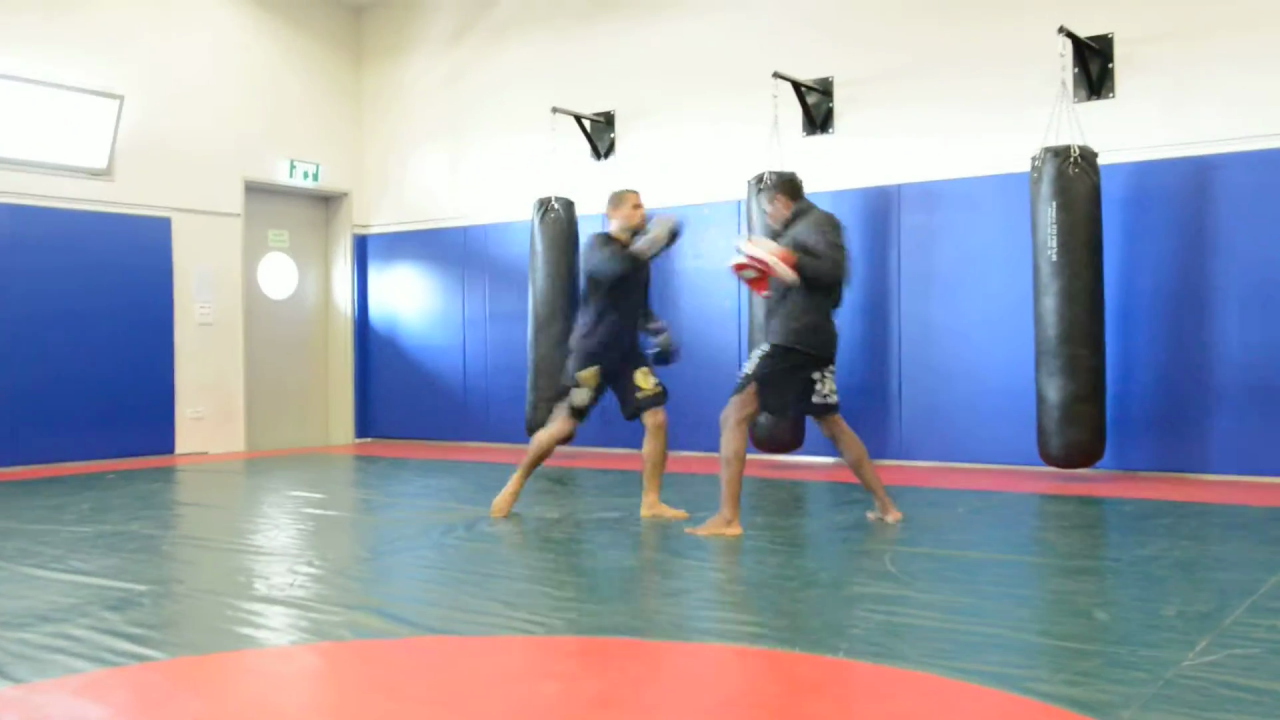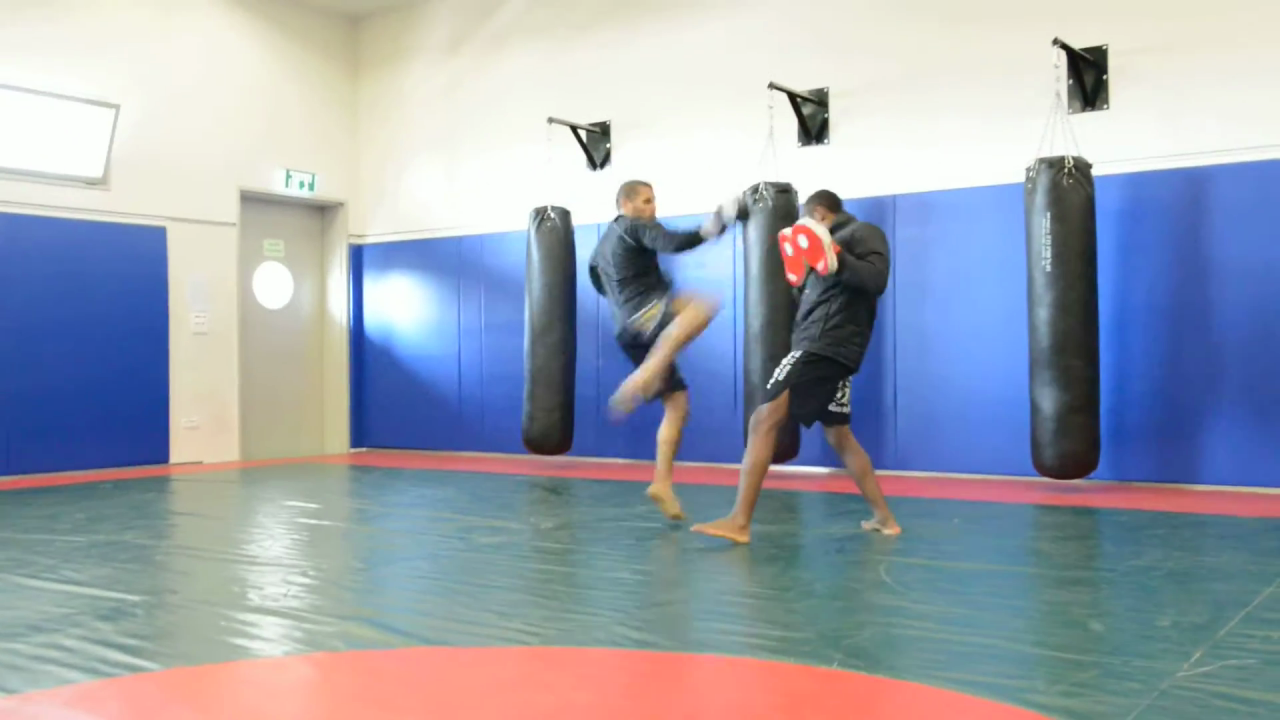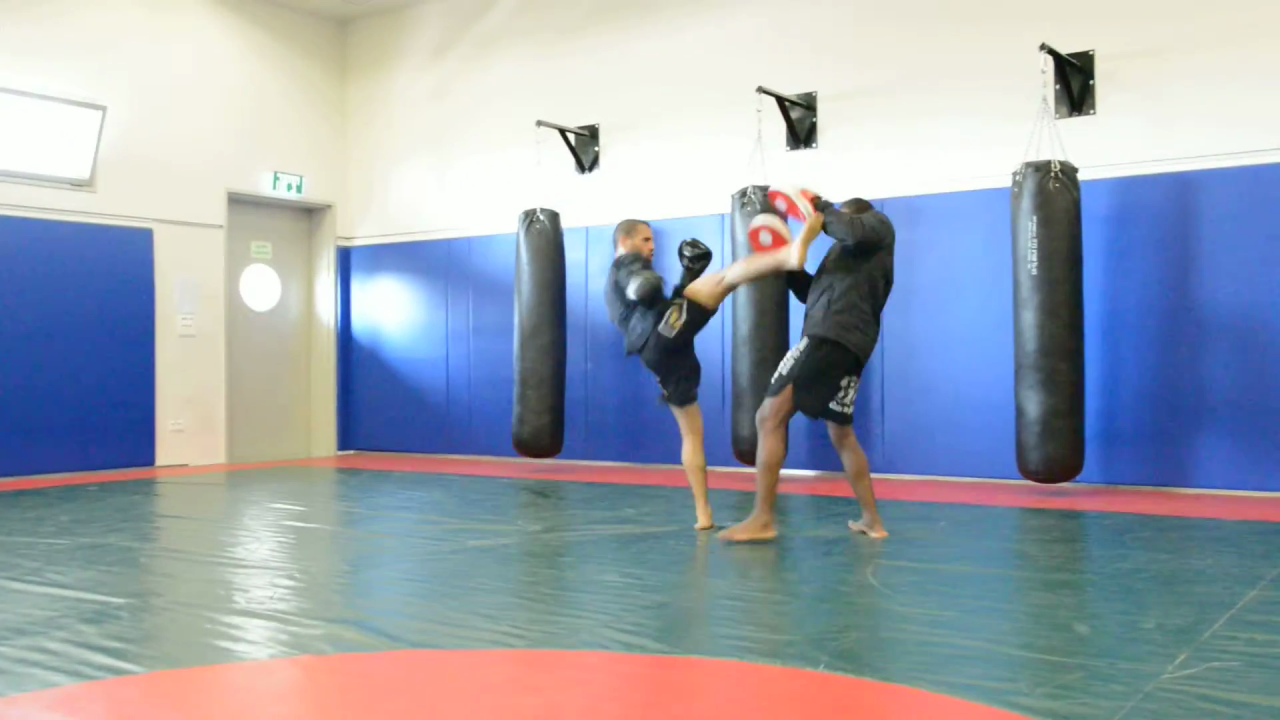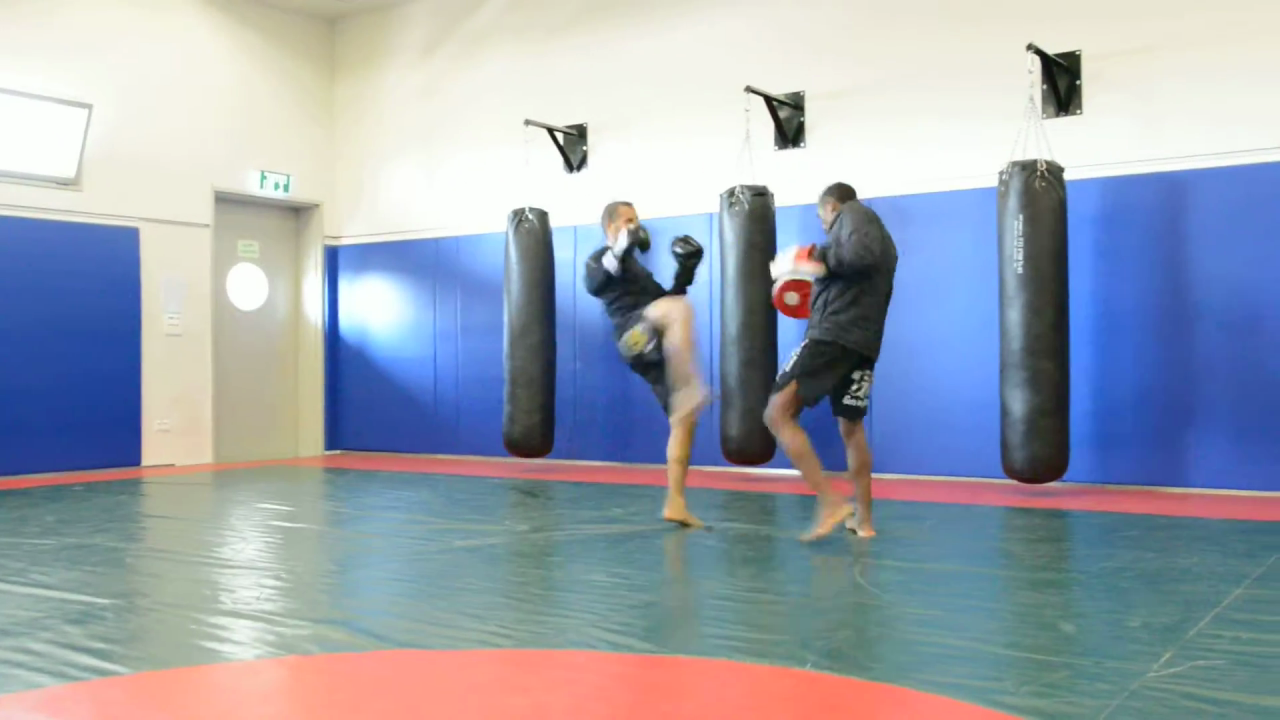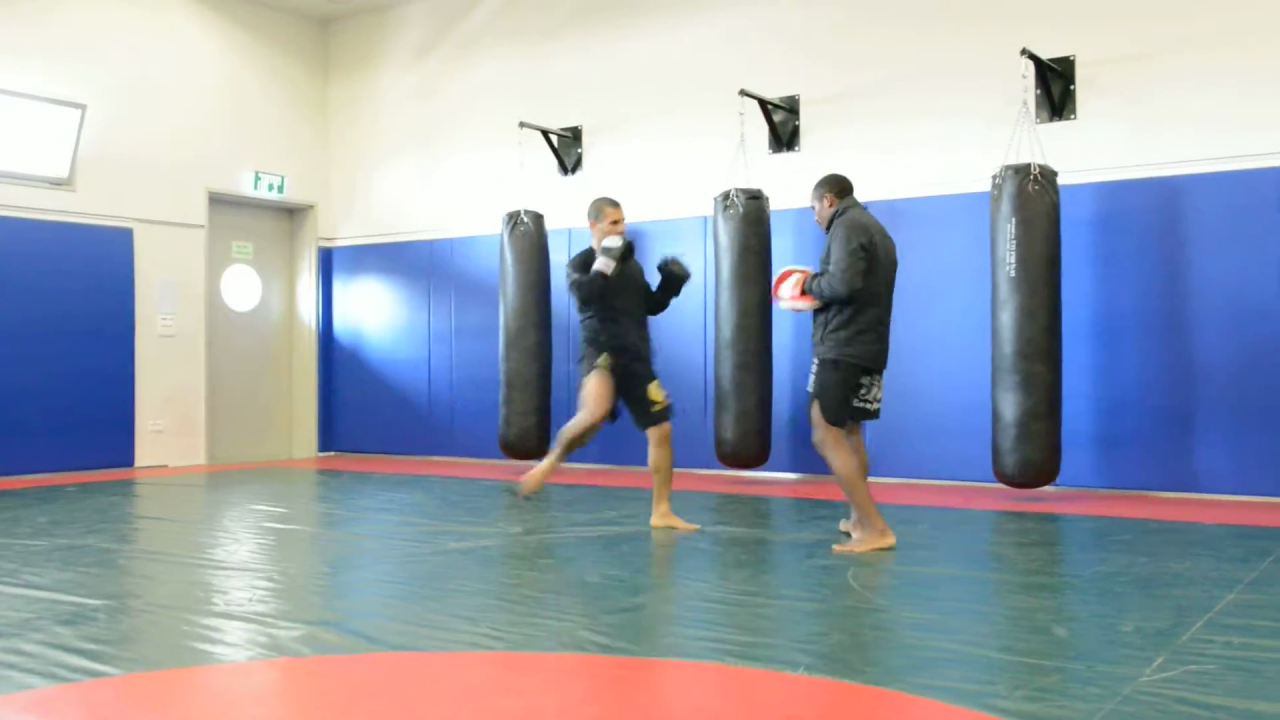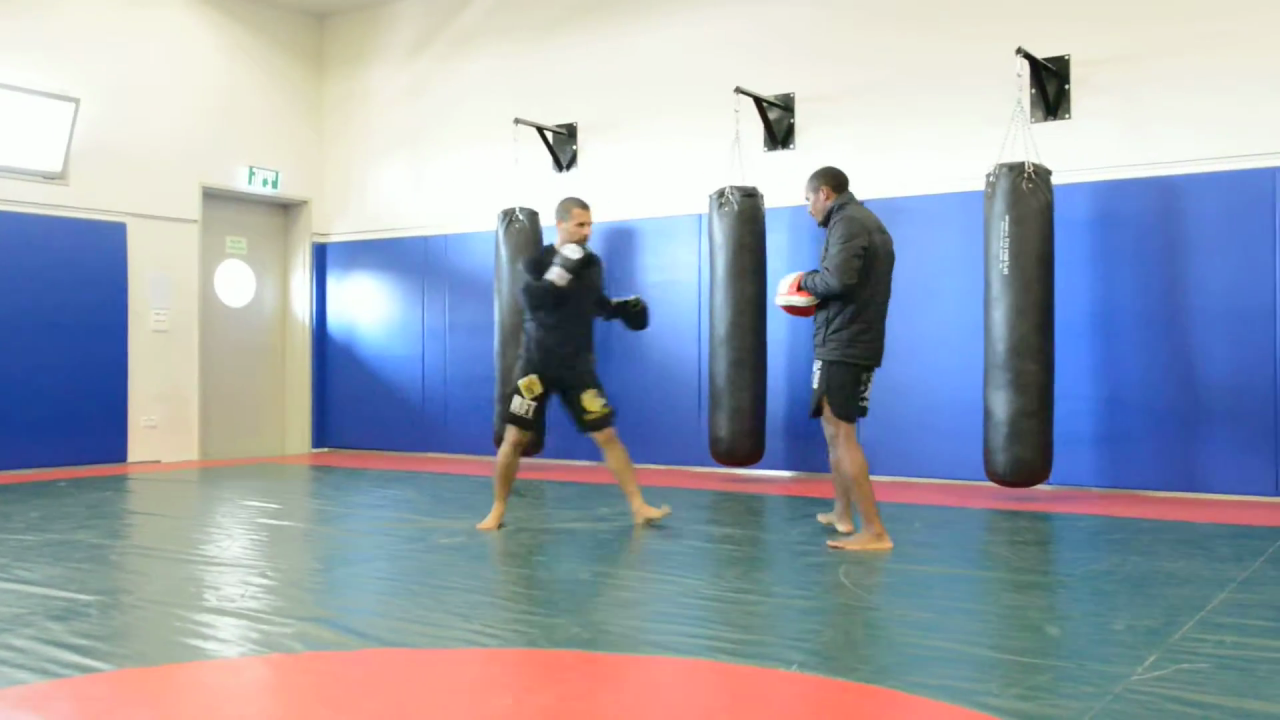
dt=0.2s
person 1, frame 1
left shoulder: (820, 223)
right shoulder: (804, 229)
left elbow: (834, 273)
left wrist: (790, 262)
right wrist: (775, 286)
left hip: (791, 340)
right hip: (818, 343)
left knee: (734, 417)
right knee: (832, 424)
left ankle: (727, 518)
right ankle: (884, 505)
person 1, frame 2
left shoulder: (864, 233)
right shoulder: (837, 240)
left elbow: (875, 281)
left wrist: (835, 259)
right wrist: (805, 284)
left hip: (824, 348)
right hip: (834, 350)
left knee: (763, 423)
right knee: (840, 435)
left ankle: (738, 522)
right ankle: (884, 517)
person 1, frame 3
left shoulder: (875, 224)
right shoulder: (853, 244)
left elbow: (855, 233)
right elbow: (813, 294)
left wrist: (817, 208)
left hip: (830, 336)
right hip: (851, 344)
left knee: (770, 417)
right knee: (841, 432)
left ankle: (762, 519)
right ankle: (872, 520)
person 1, frame 4
left shoulder: (856, 216)
right shoulder: (883, 241)
left elbow: (863, 254)
left wrist: (817, 257)
right wrist: (817, 277)
left hip: (832, 335)
right hip: (864, 342)
left knee: (779, 413)
right knee: (851, 428)
left ankle: (831, 501)
right ankle: (863, 516)
person 1, frame 5
left shoulder: (848, 225)
right shoulder: (877, 231)
left elbow: (847, 283)
left wrist: (811, 284)
right wrist: (821, 293)
left hip: (841, 348)
right hip: (871, 348)
left knee: (827, 437)
right knee: (850, 431)
left ankle: (875, 528)
right ankle: (861, 520)
person 1, frame 6
left shoulder: (847, 223)
right shoulder: (872, 223)
left elbow: (839, 280)
left wrist: (806, 282)
right wrist: (814, 290)
left hip: (841, 345)
right hip: (863, 343)
left knee: (839, 434)
right knee: (840, 429)
left ankle: (874, 531)
right ankle: (842, 513)
person 2, frame 1
left shoulder: (636, 256)
right shoulder: (599, 245)
right elbow: (618, 269)
left wrist: (658, 329)
right wrist: (656, 238)
left hip: (627, 351)
right hip: (593, 350)
left knee: (658, 421)
right knee: (561, 428)
left ankle: (651, 501)
right ankle: (515, 485)
person 2, frame 2
left shoulder: (606, 243)
right shoulder: (632, 226)
left elbow: (601, 284)
right elbow: (676, 242)
right wrist: (720, 220)
left hip: (633, 328)
right hip: (644, 308)
left knee: (678, 405)
right knee: (701, 310)
left ankle: (663, 485)
right ankle: (648, 373)
person 2, frame 3
left shoulder: (616, 280)
right shoulder: (626, 264)
right elbow: (642, 292)
left wrist: (689, 272)
right wrist: (638, 286)
left hip: (656, 351)
right hip: (665, 328)
left knee: (691, 431)
right knee: (725, 277)
left ankle: (703, 512)
right ankle: (791, 255)
person 2, frame 4
left shoulder: (636, 263)
right shoulder: (602, 257)
left elbow: (665, 300)
right elbow: (596, 284)
left wrist: (686, 270)
right wrist: (622, 248)
left hip: (655, 348)
right hip: (639, 333)
left knee: (684, 423)
right knee: (679, 310)
left ankle: (676, 504)
right ankle: (688, 388)
person 2, frame 5
left shoulder: (630, 263)
right shoulder: (581, 263)
left elbow: (650, 306)
right elbow: (585, 295)
left wrist: (670, 284)
right wrist: (606, 259)
left hip: (636, 358)
right hip: (601, 354)
left knee: (662, 432)
right knee: (595, 414)
left ankle: (662, 512)
right ankle: (550, 462)
person 2, frame 6
left shoulder: (592, 263)
right shoulder: (536, 261)
right elbow: (534, 301)
left wrist: (624, 308)
right wrist: (562, 267)
left hip: (579, 365)
right hip: (538, 363)
left knee: (606, 435)
right knee: (514, 439)
left ankle: (638, 505)
right ankle: (497, 510)
